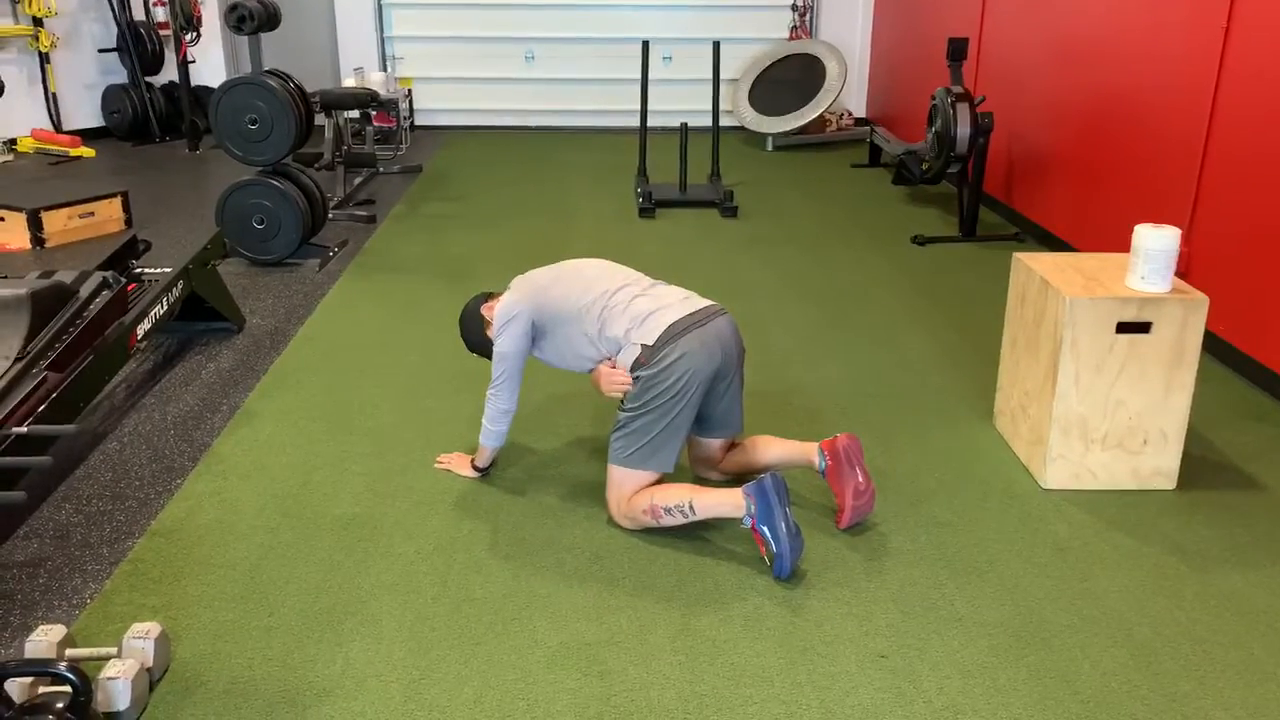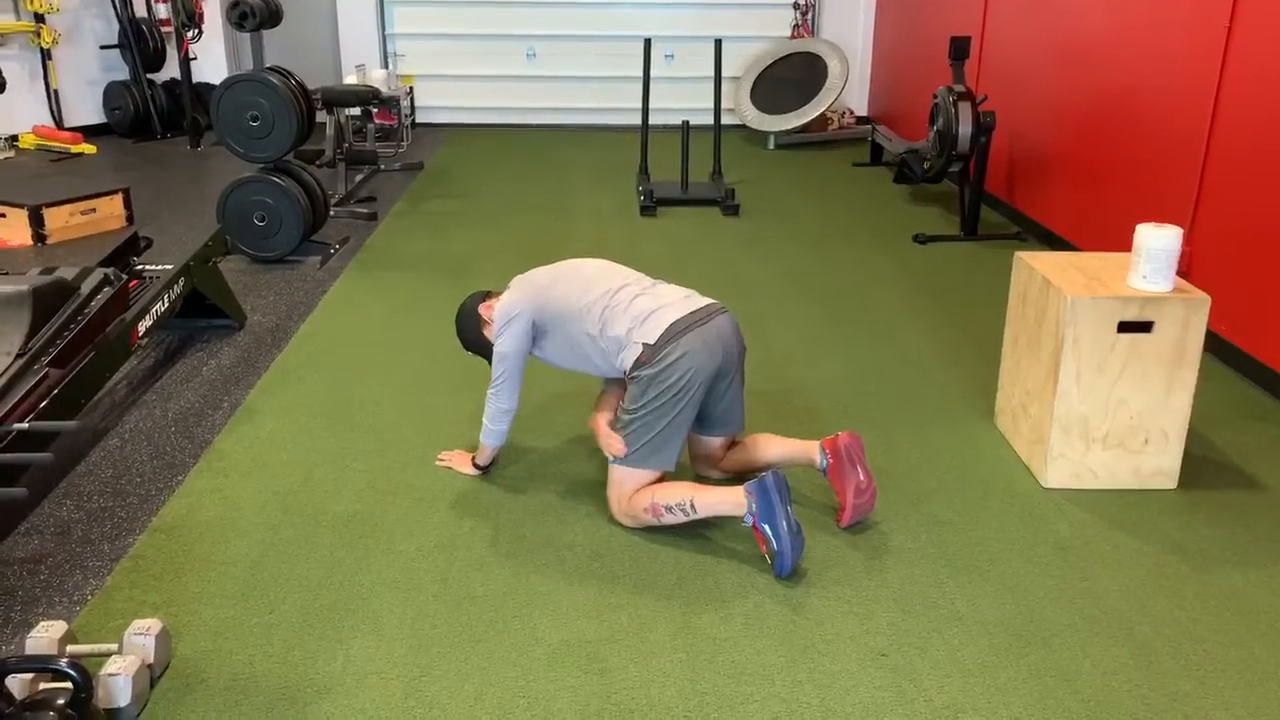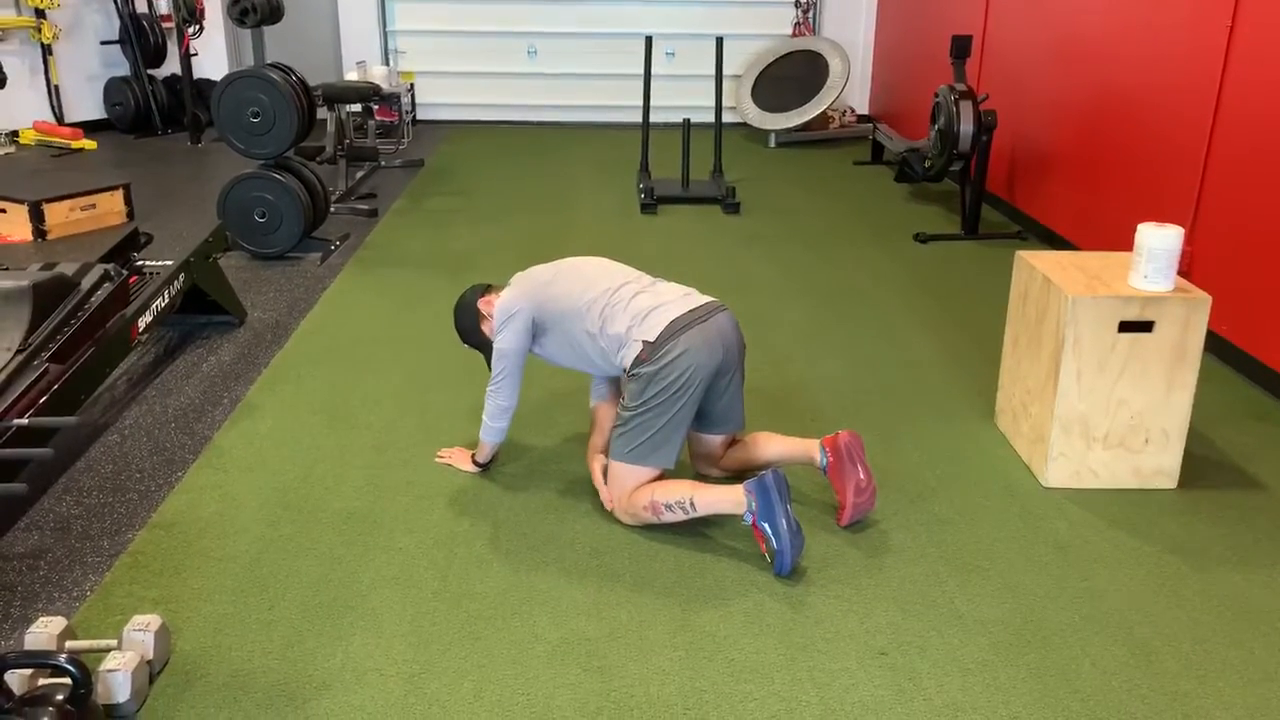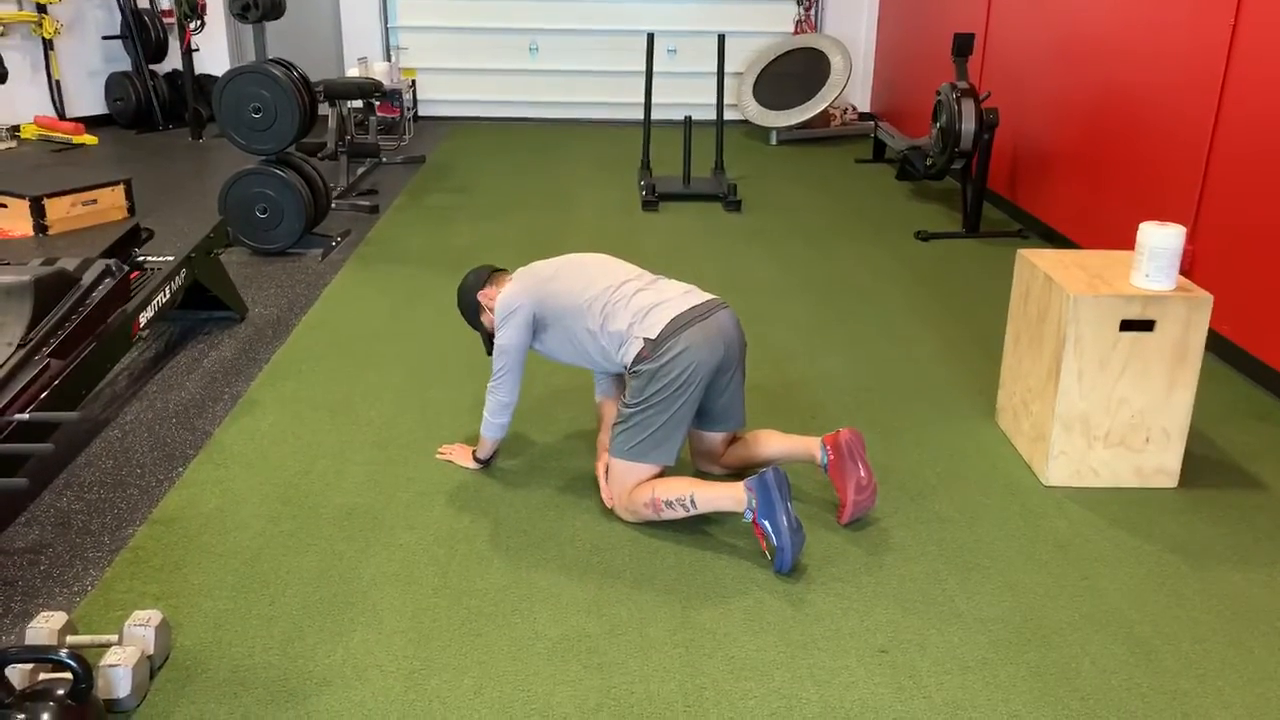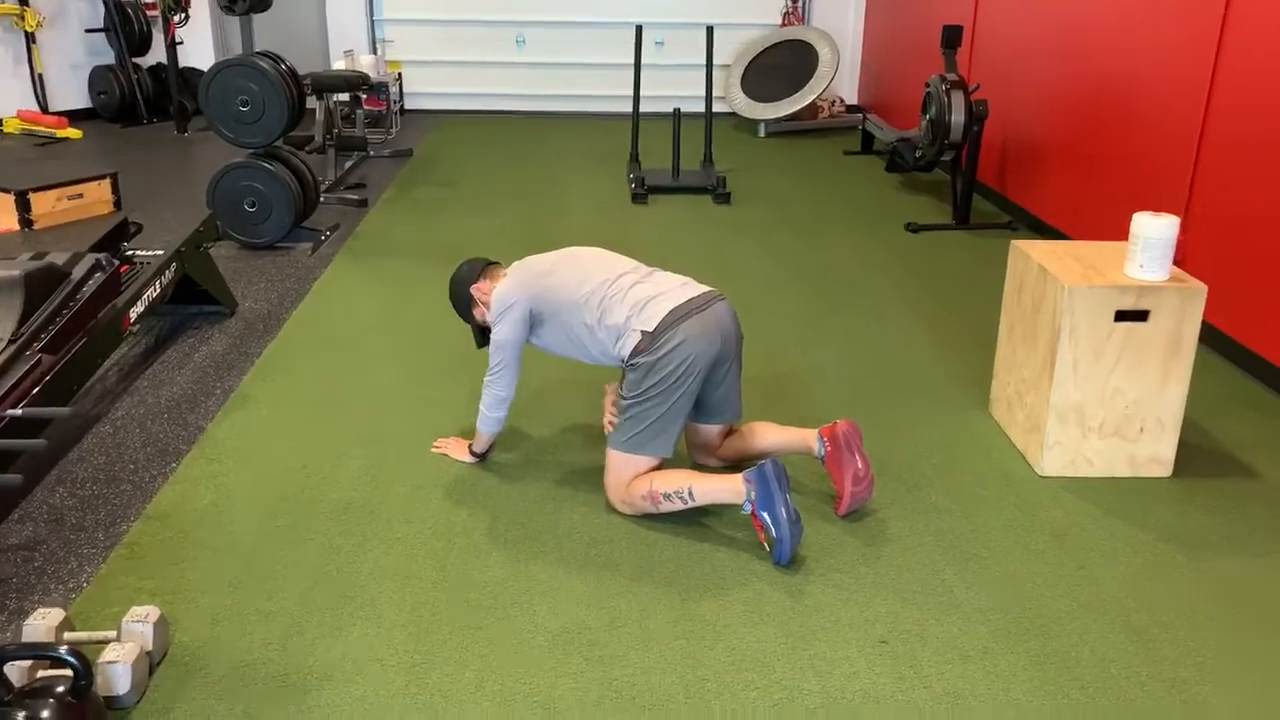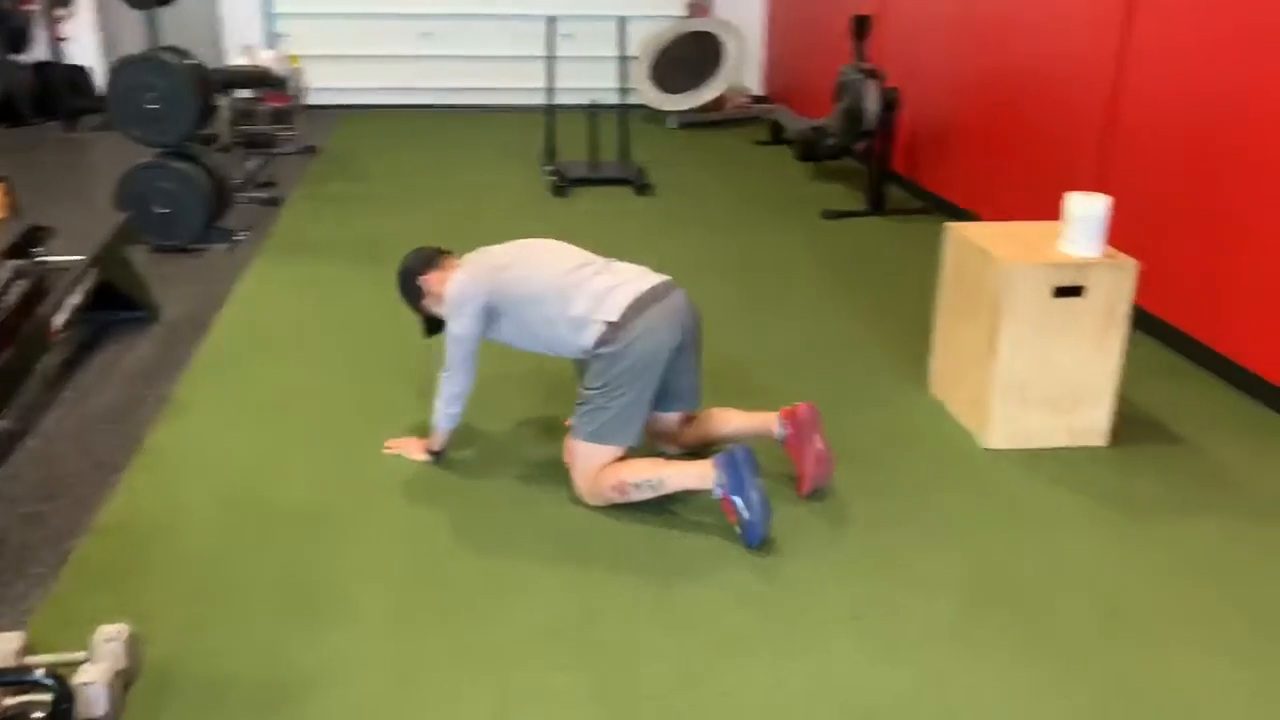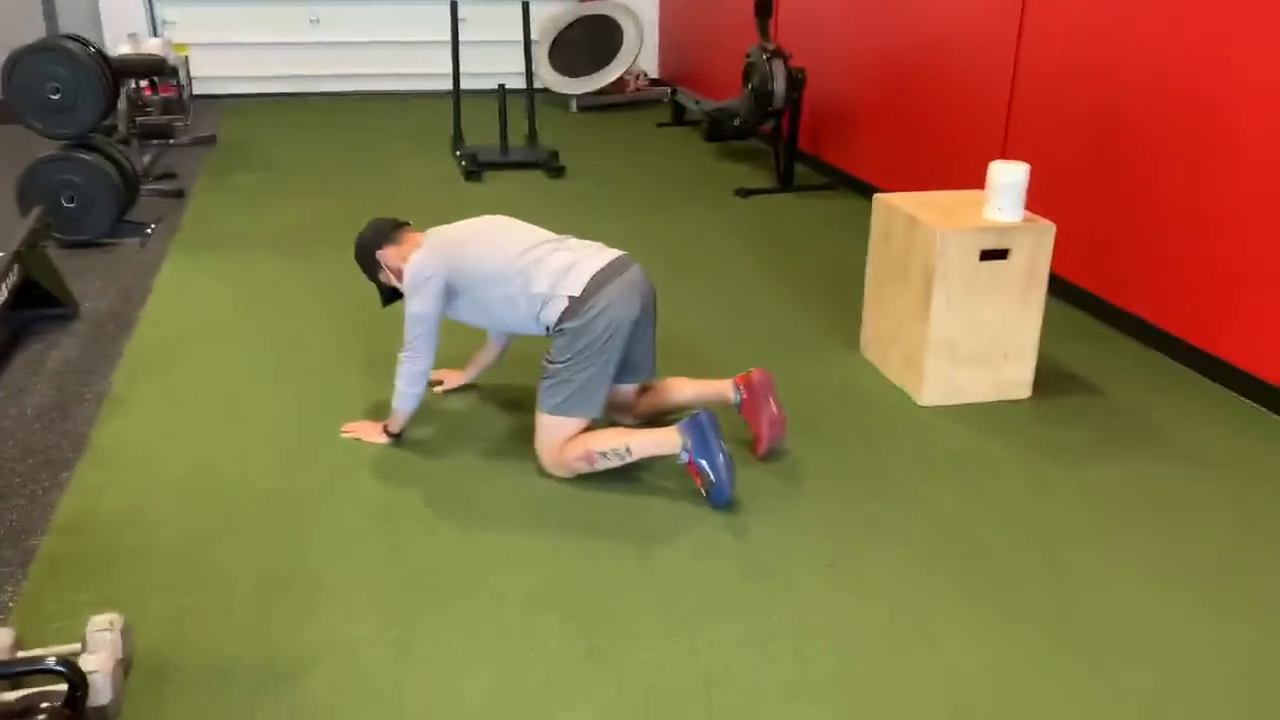
dt=0.4s
person 1, frame 1
left shoulder: (514, 307)
right shoulder: (557, 284)
left elbow: (502, 396)
left wrist: (479, 462)
right wrist: (604, 372)
left hip: (671, 352)
right hip: (717, 326)
left knee: (626, 506)
right knee: (713, 461)
left ankle: (750, 502)
right ankle: (826, 455)
person 1, frame 2
left shoulder: (513, 307)
right shoulder: (555, 287)
left elbow: (502, 396)
left wrist: (480, 459)
right wrist: (602, 415)
left hip: (672, 351)
right hip: (718, 324)
left knee: (626, 505)
right knee: (713, 458)
left ankle: (750, 500)
right ankle: (826, 453)
person 1, frame 3
left shoulder: (513, 304)
right shoulder: (555, 286)
left elbow: (502, 393)
right elbow: (606, 369)
left wrist: (480, 457)
right wrist: (596, 450)
left hip: (671, 349)
right hip: (718, 323)
left knee: (627, 502)
right knee: (713, 457)
left ankle: (750, 499)
right ankle: (827, 452)
person 1, frame 4
left shoulder: (514, 299)
right shoulder: (557, 279)
left elbow: (503, 388)
right elbow: (608, 367)
left wrist: (481, 453)
right wrist: (605, 448)
left hip: (672, 347)
right hip: (719, 320)
left knee: (627, 499)
right knee: (714, 455)
left ankle: (751, 497)
right ankle: (828, 450)
person 1, frame 5
left shoulder: (510, 294)
right shoulder: (551, 271)
left elbow: (500, 383)
left wrist: (476, 448)
right wrist: (619, 391)
left hip: (671, 338)
right hip: (714, 311)
left knee: (624, 492)
right knee: (710, 448)
left ankle: (750, 488)
right ankle: (826, 441)
person 1, frame 6
left shoulder: (464, 287)
right shoulder: (508, 262)
left elbow: (456, 378)
left wrist: (432, 446)
right wrist: (587, 421)
left hip: (630, 329)
right hip: (670, 300)
left knee: (592, 484)
right knee: (671, 433)
left ankle: (719, 474)
right ankle: (785, 424)
person 1, frame 7
left shoulder: (423, 265)
right shoulder: (463, 240)
left elbow: (417, 357)
left wrist: (391, 428)
right wrist: (468, 374)
left hip: (591, 306)
right hip: (627, 276)
left knee: (557, 456)
right knee: (626, 407)
left ankle: (684, 441)
right ankle: (739, 390)
